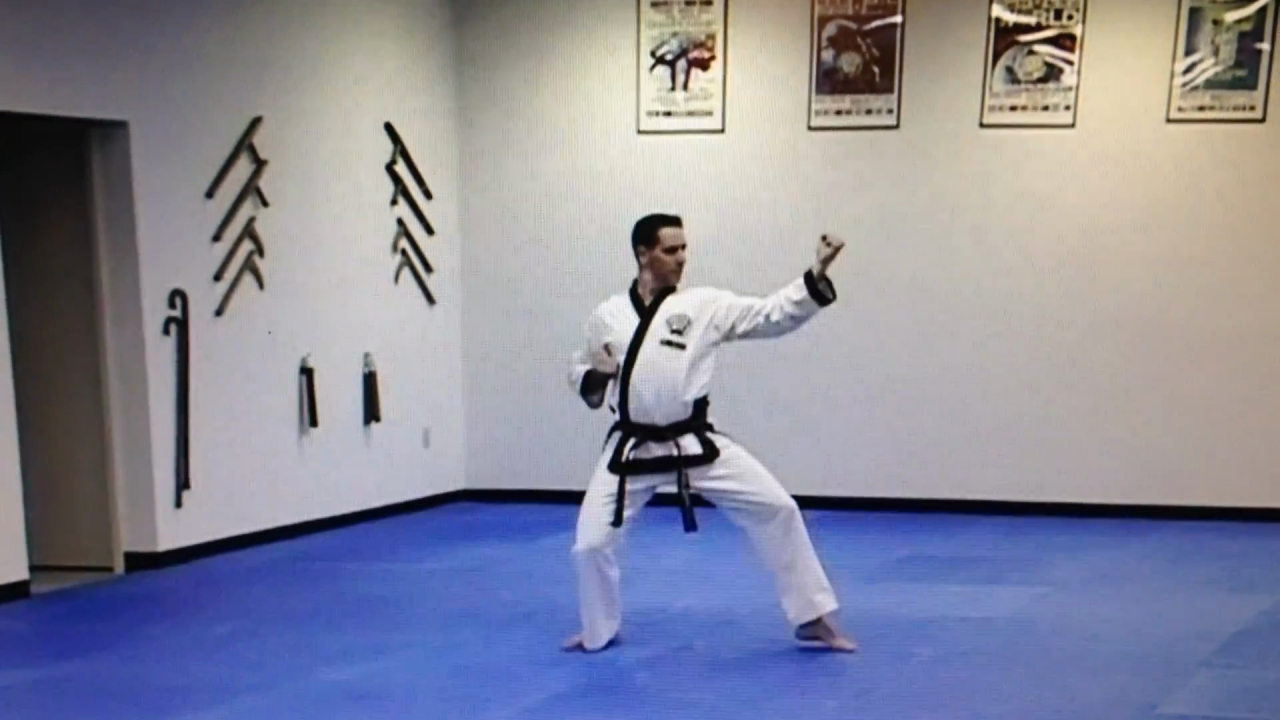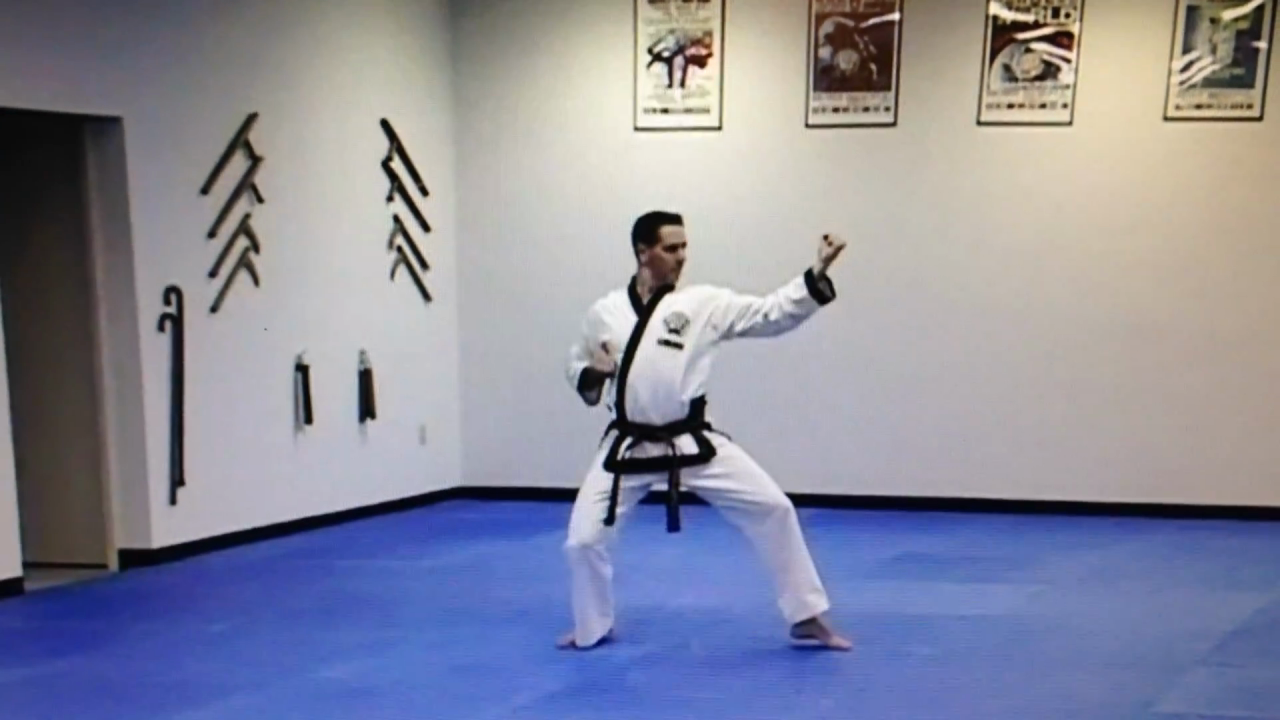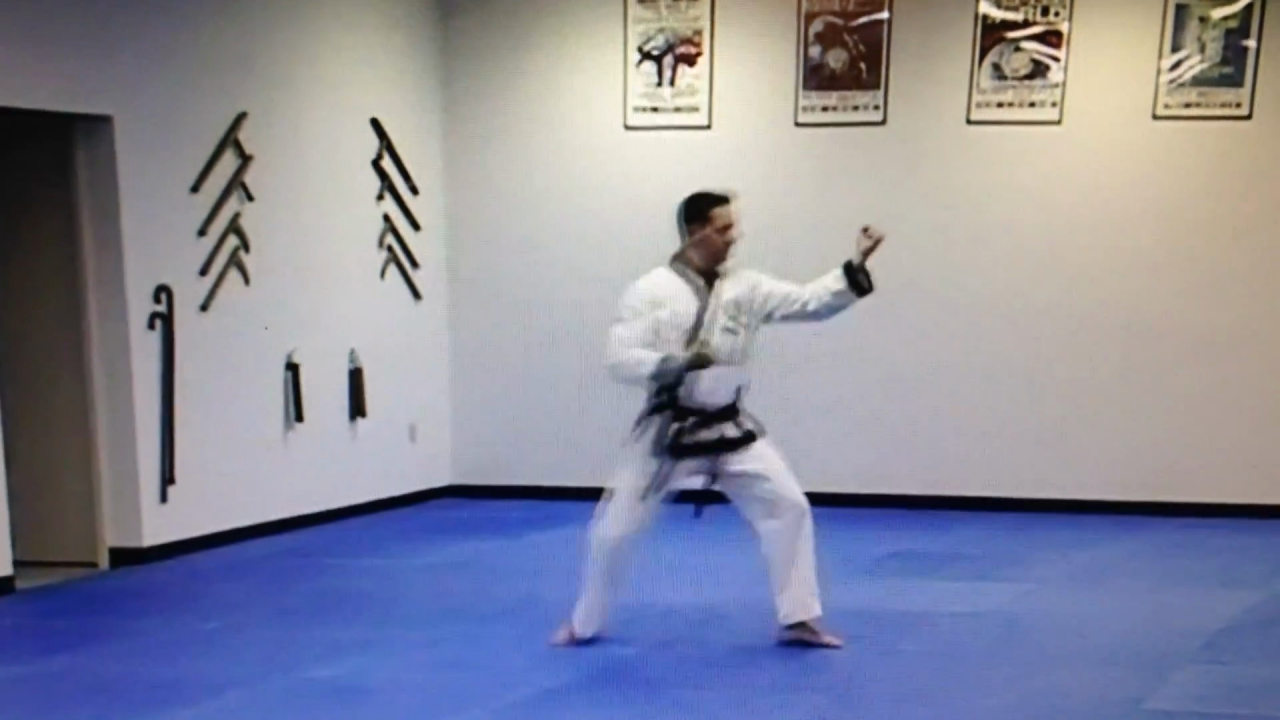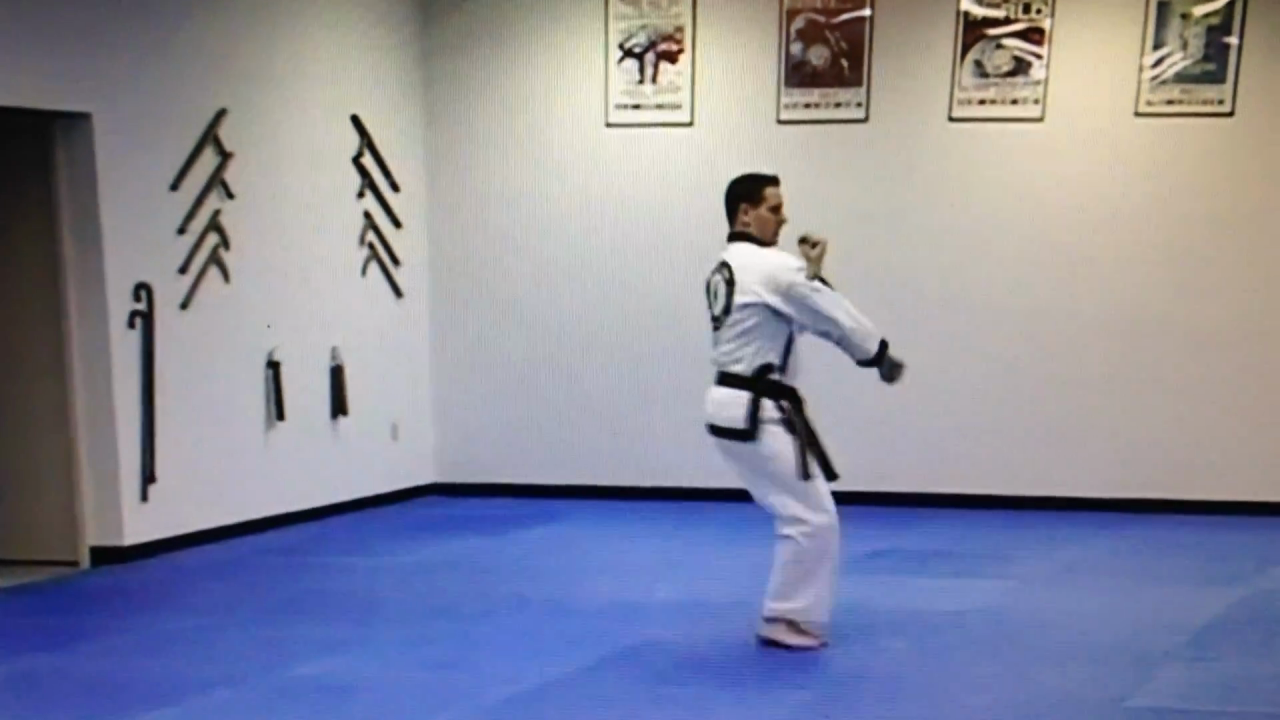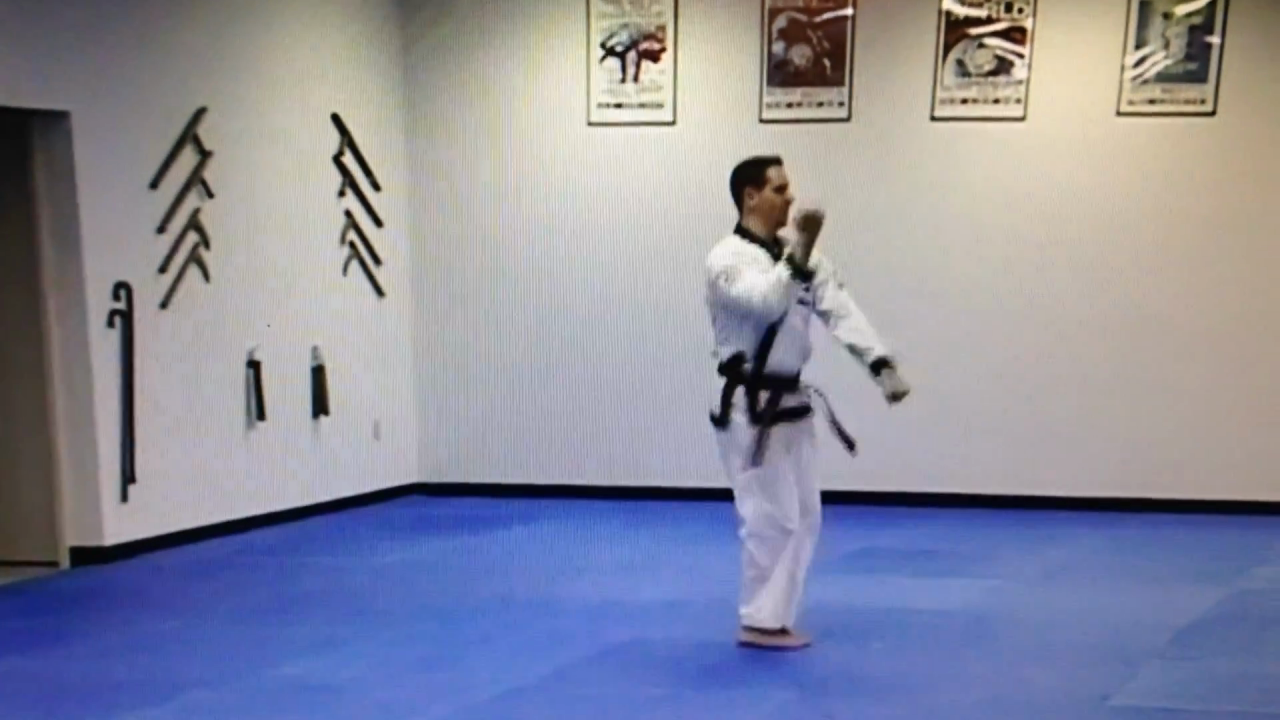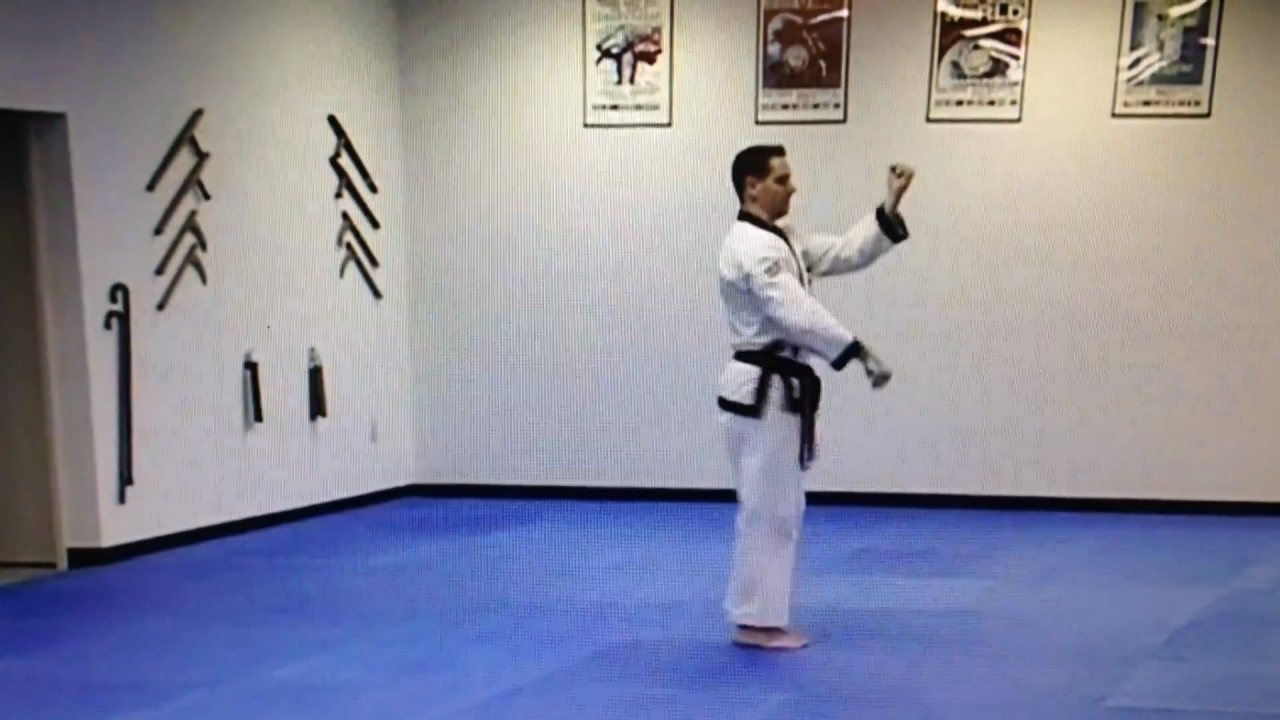
dt=0.4s
person 1, frame 1
left shoulder: (705, 304)
right shoulder: (606, 316)
left elbow: (772, 315)
right elbow: (579, 373)
left wrist: (816, 276)
right wrist: (594, 378)
left hip: (696, 444)
right hip: (631, 448)
left knee: (777, 509)
right knee: (591, 542)
left ankle: (813, 617)
right ankle: (598, 629)
person 1, frame 2
left shoulder: (705, 302)
right shoulder: (604, 312)
left elbow: (771, 313)
right elbow: (577, 366)
left wrist: (818, 274)
right wrist: (592, 375)
left hip: (693, 443)
right hip: (628, 447)
left knee: (772, 510)
right knee: (584, 537)
left ankle: (808, 617)
right ankle: (592, 626)
person 1, frame 3
left shoulder: (744, 286)
right shoulder: (650, 292)
left elbow: (811, 302)
right elbow: (621, 361)
left wrist: (857, 264)
right wrist: (676, 361)
left hip: (729, 429)
right hip: (669, 431)
left knee: (787, 509)
right knee: (616, 530)
left ankle: (798, 620)
right ankle: (583, 622)
person 1, frame 4
left shoulder: (728, 269)
right shoulder: (771, 266)
right elbow: (835, 317)
left wrist: (811, 272)
right wrist: (880, 354)
left hip: (750, 408)
right hip: (756, 414)
left knee: (808, 516)
right knee: (813, 519)
left ankle: (797, 617)
right ankle: (781, 618)
person 1, frame 5
left shoulder: (801, 253)
right shoulder: (726, 258)
left elbow: (841, 312)
right elbow: (766, 303)
left wrist: (883, 366)
right wrist: (799, 253)
left hip: (789, 402)
right hip: (747, 406)
left knee: (803, 516)
right knee: (772, 518)
left ankle: (774, 616)
right ankle: (761, 620)
person 1, frame 6
left shoulder: (779, 240)
right shoulder: (749, 246)
left elbow: (848, 252)
right elbow: (798, 313)
left wrist: (891, 203)
right wrist: (861, 353)
left hip: (778, 389)
right hip: (761, 391)
left knee: (782, 510)
right knee: (766, 511)
left ankle: (761, 614)
right ankle: (755, 621)
